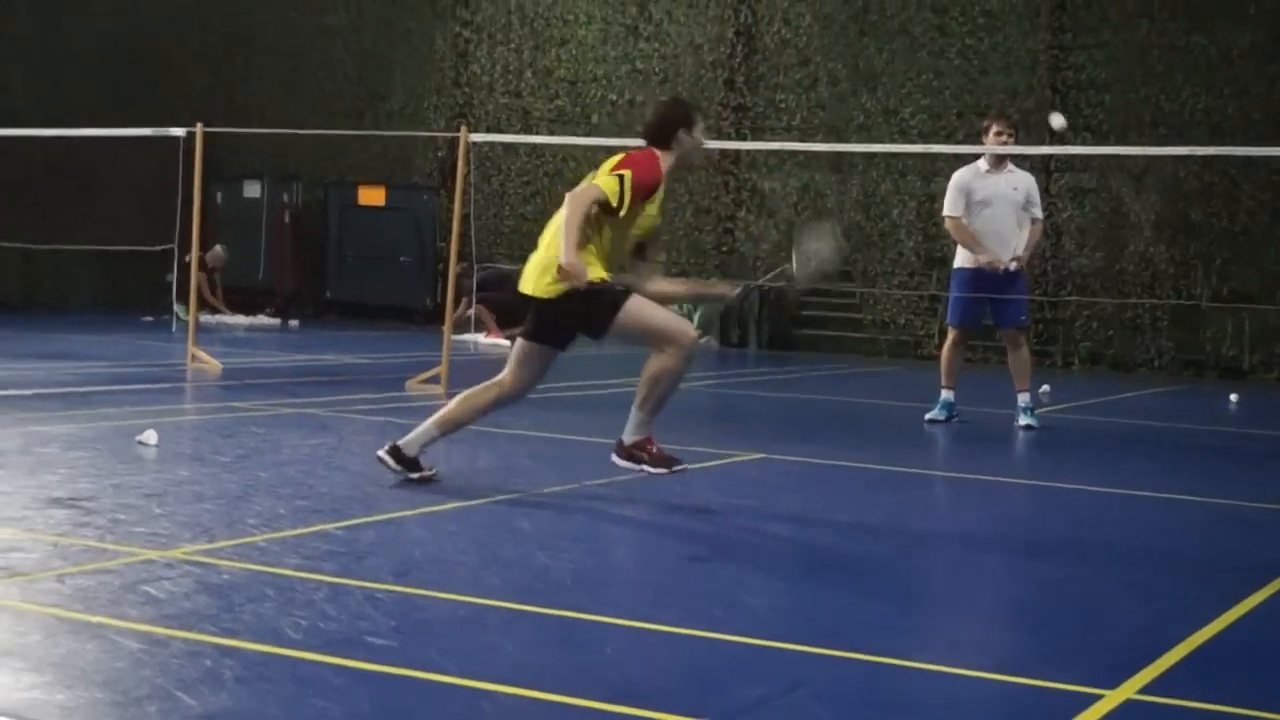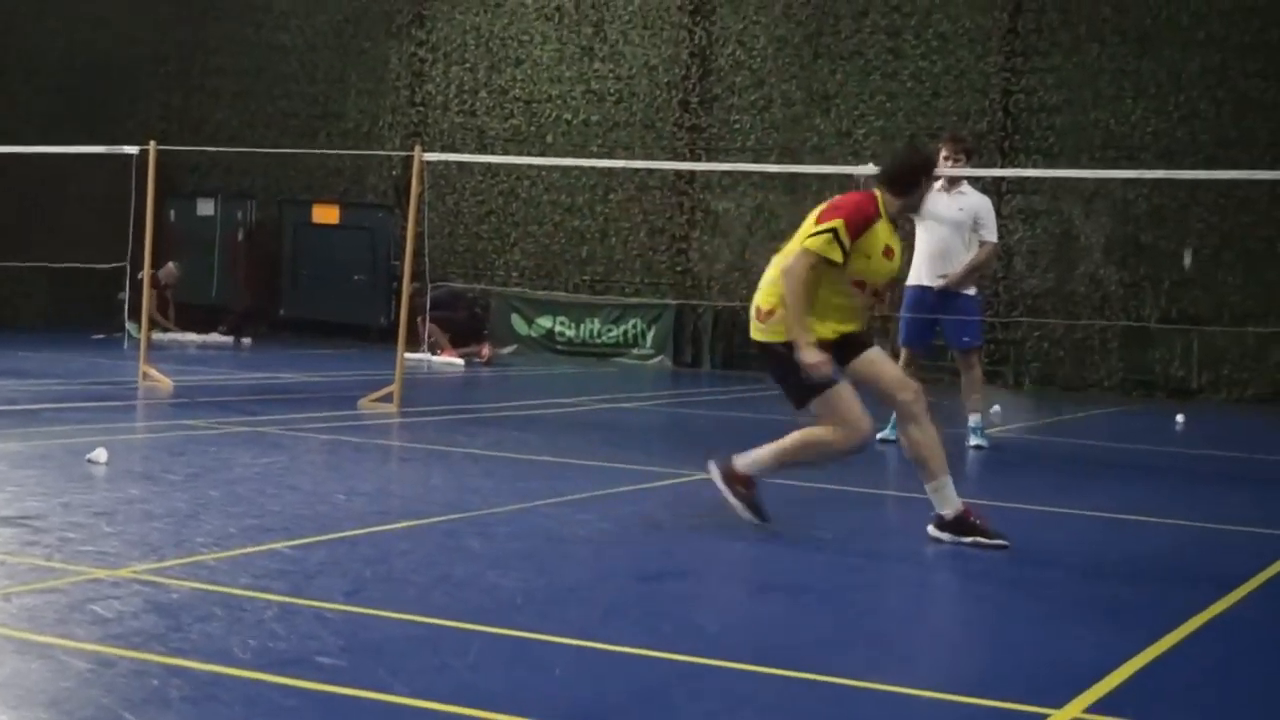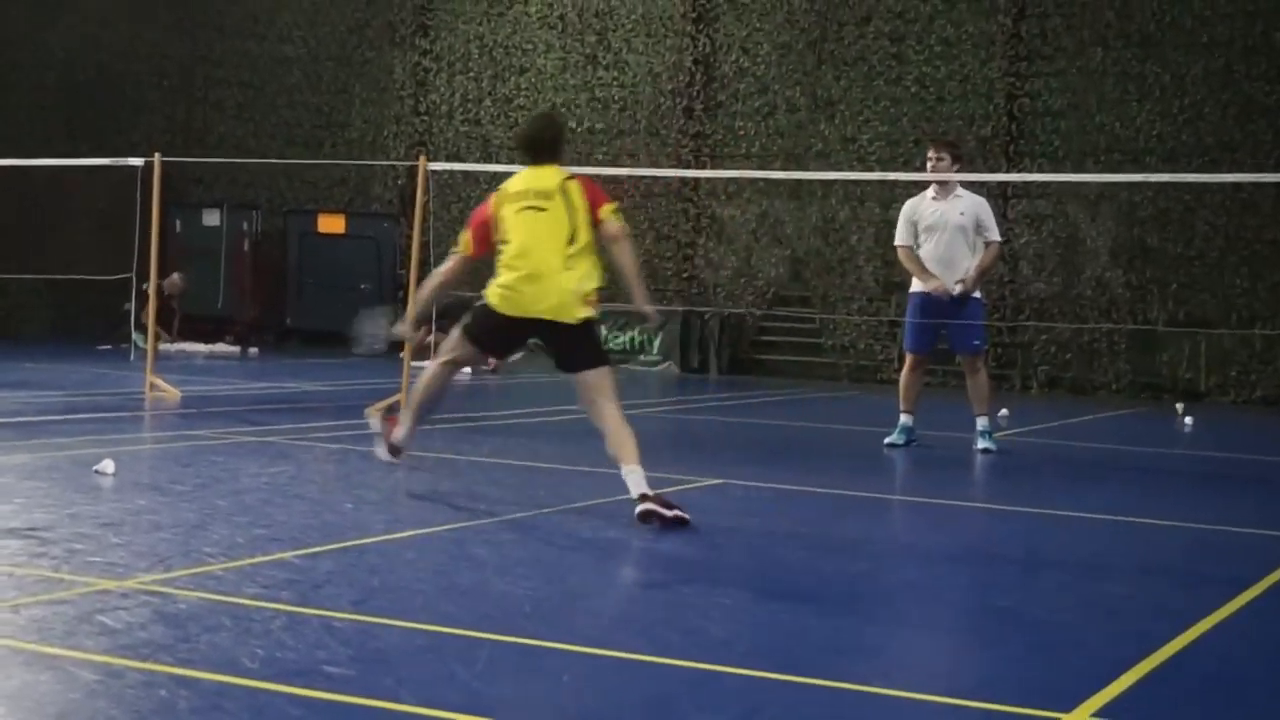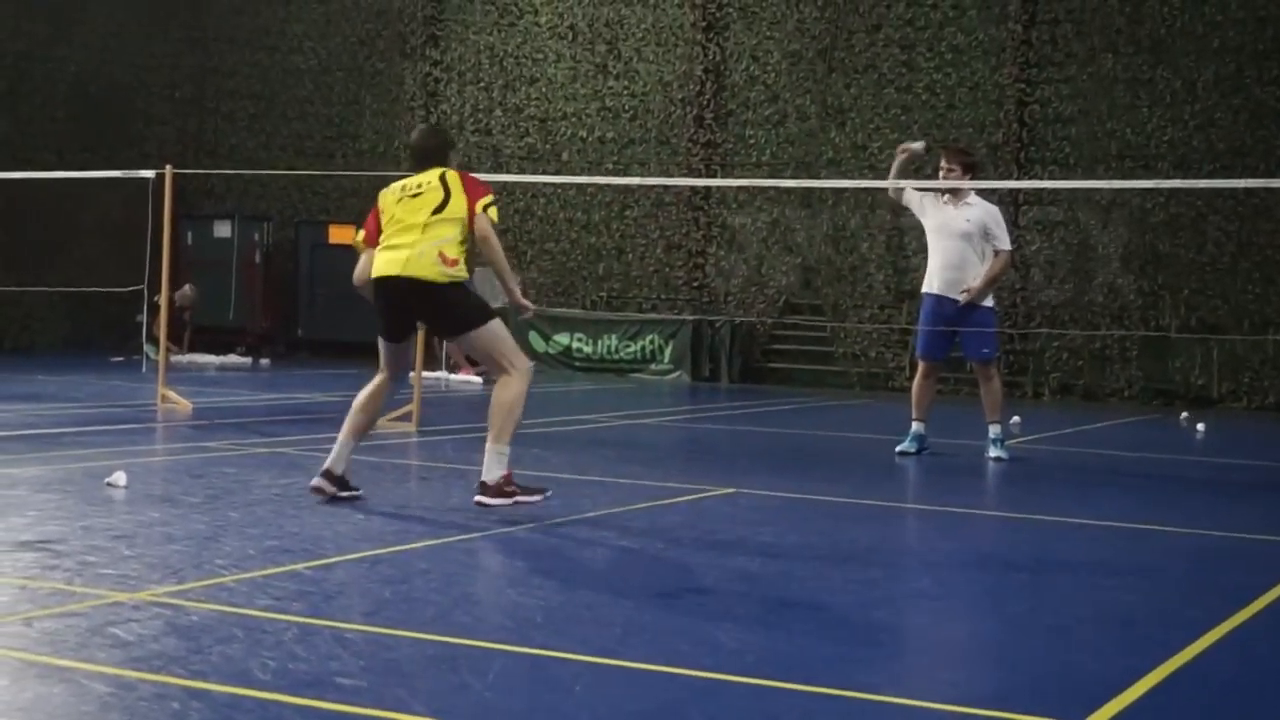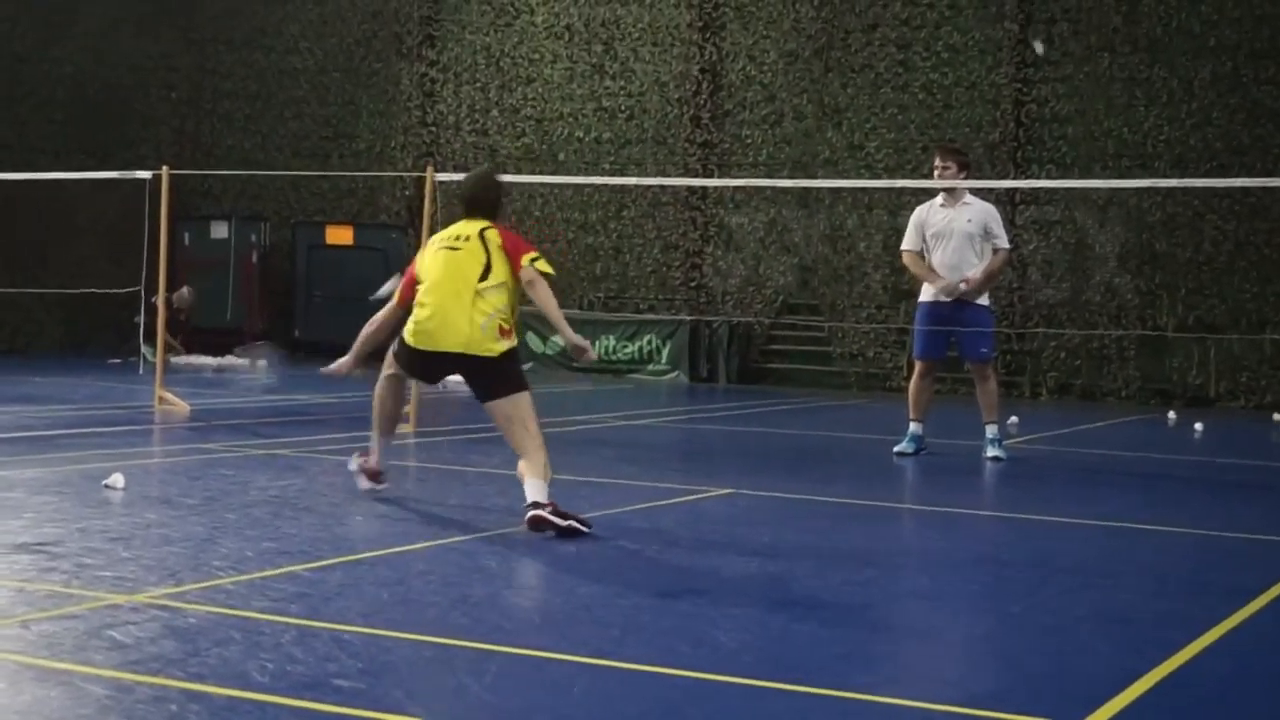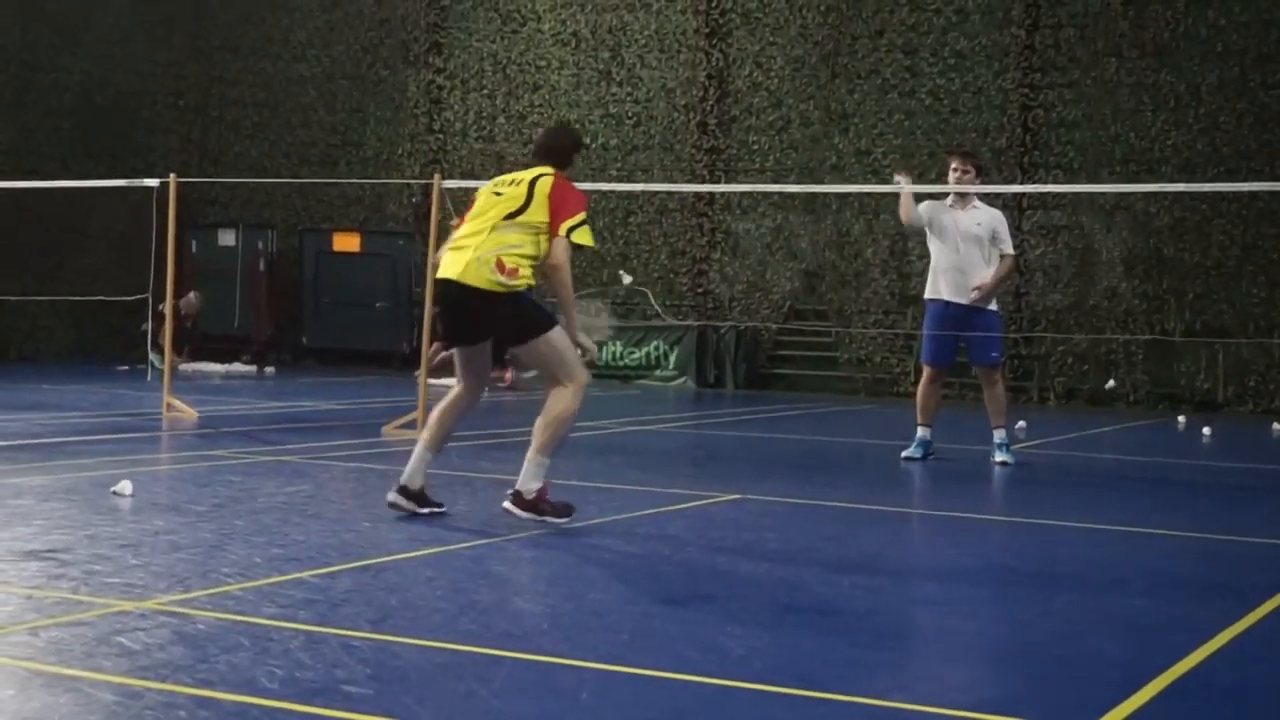
dt=0.7s
person 1, frame 1
left shoulder: (642, 176)
right shoulder: (646, 167)
left elbow: (643, 282)
right elbow: (579, 198)
left wrist: (700, 288)
right wrist: (568, 255)
left hip: (550, 281)
right hip: (568, 279)
left knee: (512, 384)
right knee: (680, 340)
left ankle: (406, 448)
right ankle: (635, 441)
person 1, frame 2
left shoulder: (889, 242)
right shoulder: (857, 210)
right elbow: (797, 265)
right wrist: (802, 344)
left hip: (829, 330)
right hip: (787, 330)
left knee: (910, 401)
right knee: (851, 432)
left ankle: (952, 514)
right ankle: (740, 469)
person 1, frame 3
left shoulder: (497, 199)
right shoulder: (584, 189)
left elbow: (450, 270)
right elbow: (616, 235)
left wrist: (411, 319)
right wrist: (640, 298)
left hip: (510, 301)
right hip: (569, 309)
left knee: (445, 359)
right knee: (608, 412)
left ankle: (397, 439)
right ankle: (643, 494)
person 1, frame 4
left shoulder: (387, 196)
right shoulder: (467, 182)
left elbow: (361, 276)
right elbow: (486, 235)
left wrist: (388, 305)
right wrist: (515, 292)
left hip: (387, 280)
right hip: (435, 279)
left knee: (389, 378)
right knee: (517, 368)
left ankle: (333, 471)
right ankle: (495, 481)
person 1, frame 5
left shoulder: (433, 246)
right shoulder: (507, 239)
left elbow: (387, 315)
right elbow: (532, 280)
left wrist: (351, 360)
right wrist: (568, 334)
left hip: (426, 336)
right hip: (485, 346)
left knee: (391, 372)
right knee: (529, 444)
left ankle: (375, 465)
right ankle: (539, 503)
person 1, frame 6
left shoulder: (496, 186)
right shoulder: (568, 194)
left elbow: (448, 250)
right elbow: (557, 261)
right wrist: (573, 331)
left hip: (452, 280)
right hip: (494, 284)
left knee: (469, 390)
right knee: (572, 381)
left ankle: (409, 487)
right ankle: (527, 492)
person 2, frame 1
left shoulder: (1026, 180)
right shoulder: (964, 177)
left elbow: (1036, 222)
right elbow: (951, 221)
left wrist: (1027, 253)
right wrist: (982, 253)
left hip: (1011, 272)
right hip: (972, 269)
left knee: (1016, 338)
right knee: (957, 335)
left ankle: (1024, 405)
right ankle: (947, 401)
person 2, frame 2
left shoulder: (979, 202)
right shoulder: (922, 193)
left elbow: (989, 248)
left wrist: (961, 275)
left hip: (960, 293)
right hip: (919, 288)
left knee: (968, 358)
right knee: (908, 355)
left ankle: (975, 426)
right ankle: (897, 421)
person 2, frame 3
left shoulder: (976, 204)
right shoulder: (913, 206)
left elbow: (993, 245)
right elbow: (903, 249)
left wrist: (975, 276)
right wrist: (928, 280)
left hip: (965, 297)
right hip: (926, 296)
left knee: (974, 362)
right knee: (914, 360)
left ankle: (983, 429)
right ankle: (905, 425)
person 2, frame 4
left shoulder: (987, 211)
right shoulder: (929, 203)
left elbow: (1004, 255)
right elbow: (894, 189)
left wrist: (981, 286)
right wrist: (902, 159)
left hip: (976, 305)
right hip: (936, 301)
left knee: (986, 370)
right knee: (926, 367)
left ankle: (996, 438)
right ankle: (917, 433)
person 2, frame 5
left shoulder: (985, 211)
right shoulder: (923, 212)
left elbow: (1002, 251)
right elbow: (909, 254)
left wrist: (981, 279)
right wrist: (936, 281)
left hip: (973, 304)
right hip: (933, 302)
left knee: (982, 369)
right knee: (923, 368)
left ankle: (992, 437)
right ankle: (915, 434)
person 2, frame 6
left shoulder: (994, 216)
right shoulder: (933, 210)
left elbow: (1008, 257)
right elbow: (907, 218)
left wrist: (992, 283)
right wrist: (906, 187)
left hip: (982, 307)
right hip: (942, 305)
left knee: (991, 374)
right knee: (932, 372)
left ankle: (1000, 442)
right ankle: (923, 439)
